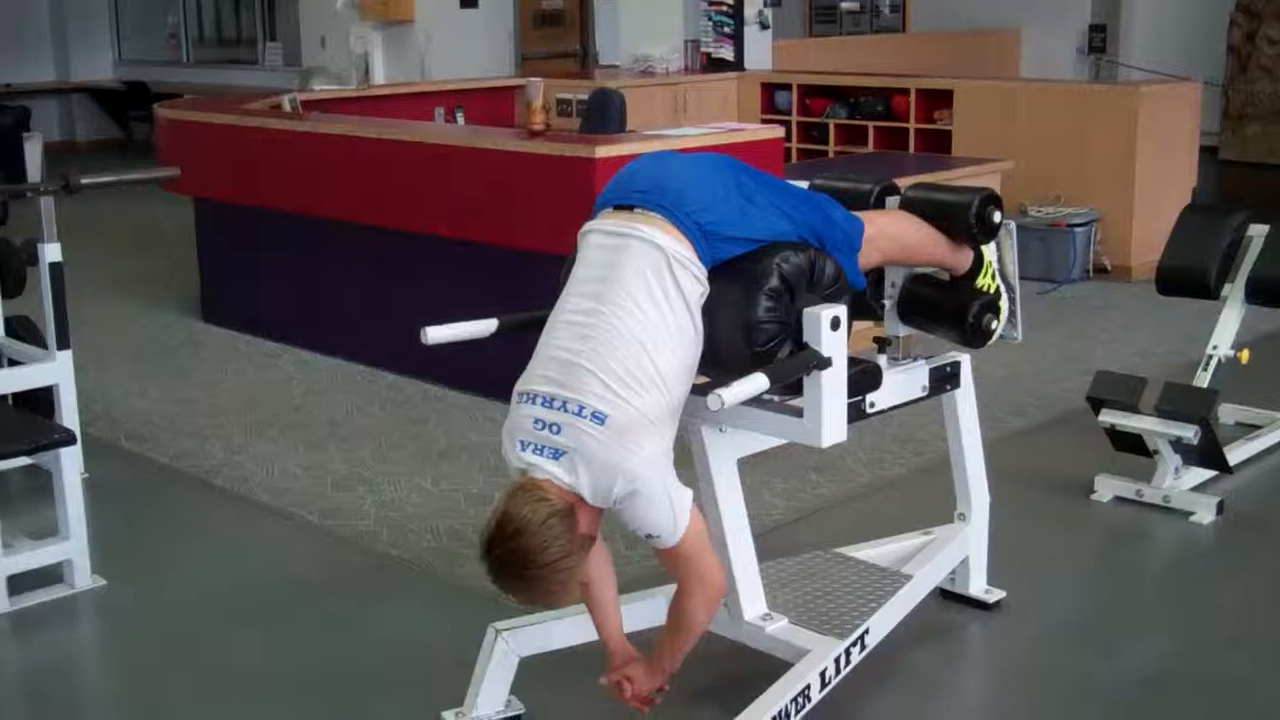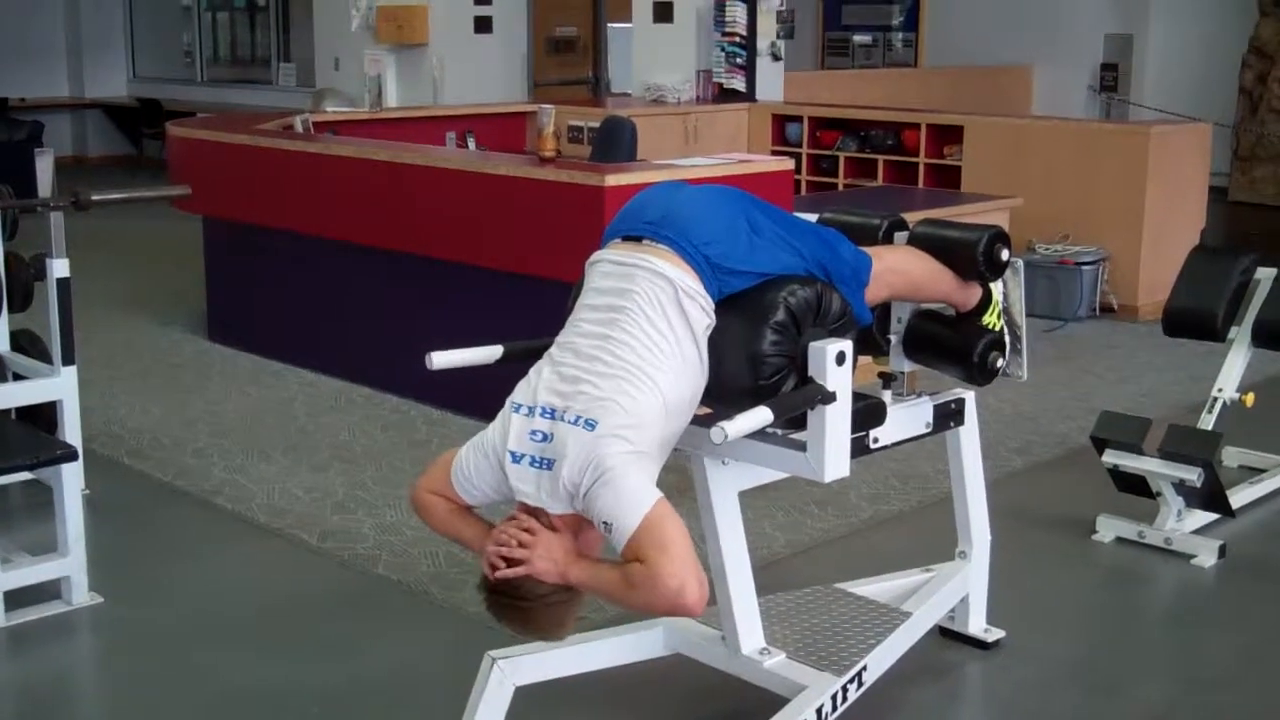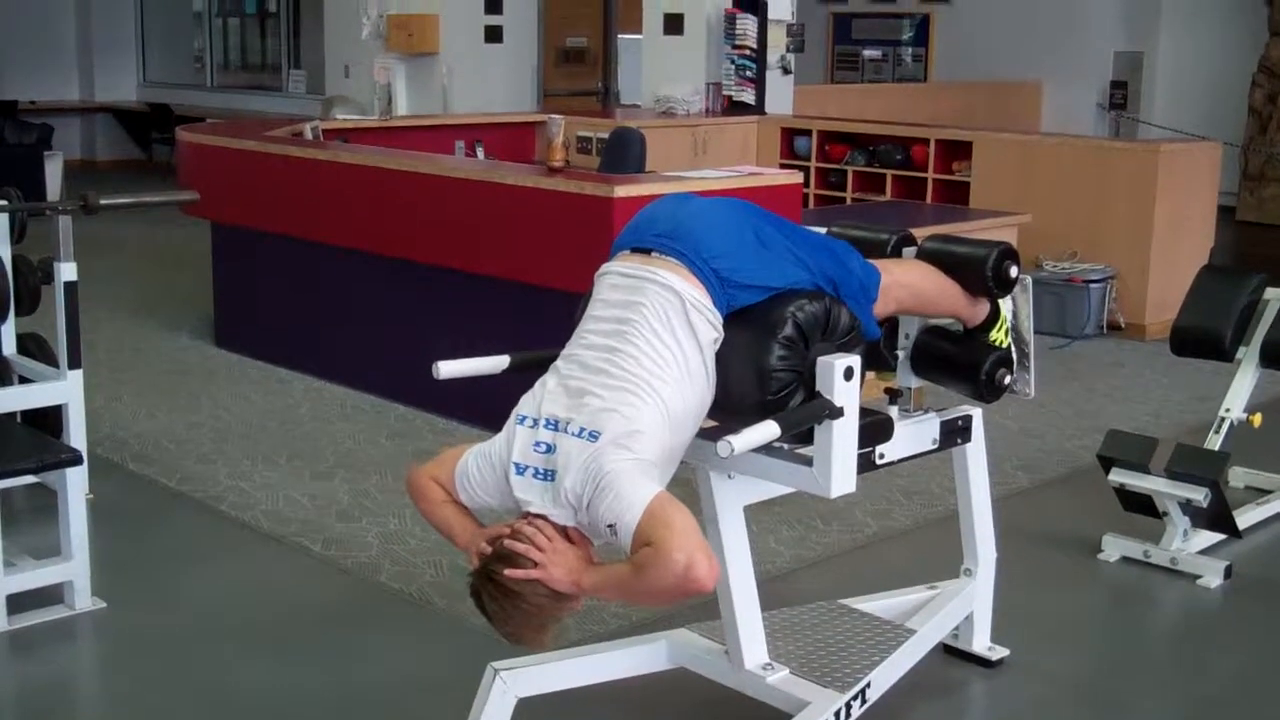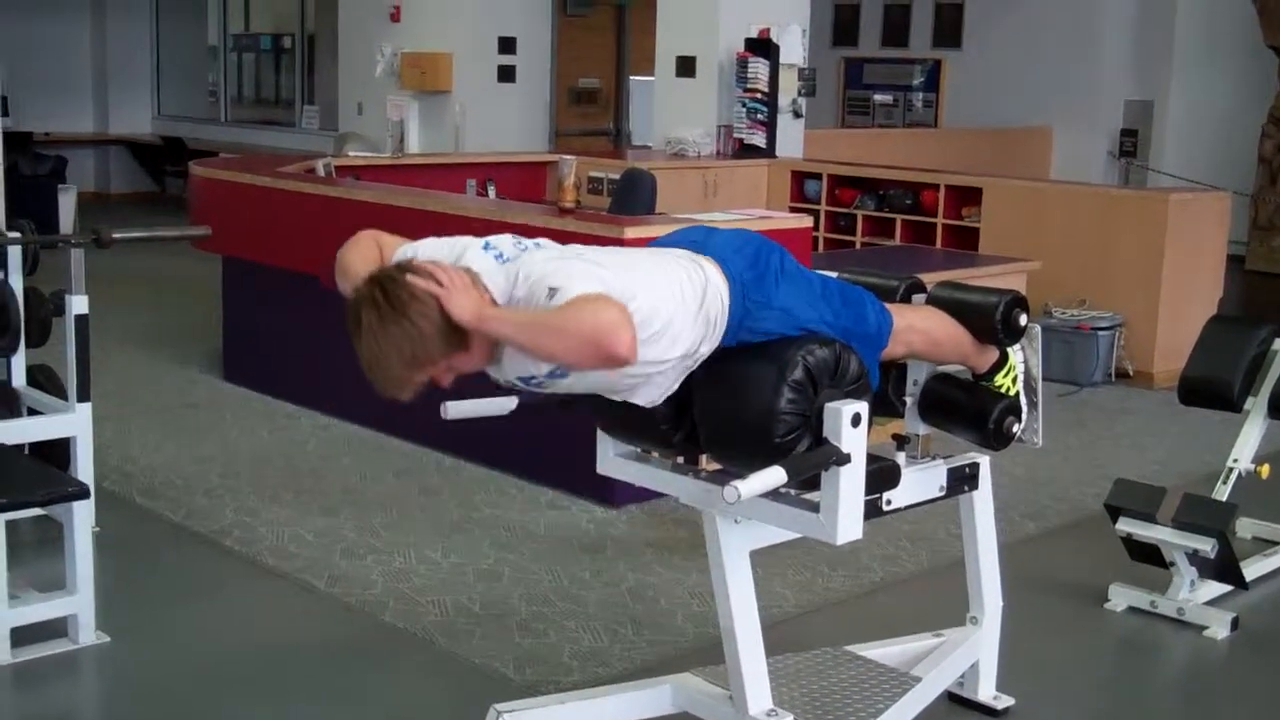
dt=1s
person 1, frame 1
left shoulder: (624, 464)
right shoulder: (521, 435)
left elbow: (704, 584)
right elbow: (579, 543)
left wrist: (656, 670)
right wrist: (617, 650)
left hip: (694, 204)
right hip: (624, 203)
left knee: (863, 243)
left ankle: (969, 264)
person 1, frame 2
left shoulder: (602, 470)
right shoulder: (505, 447)
left elbow: (683, 591)
right elbow: (429, 494)
left wrist: (573, 569)
right wrist: (489, 544)
left hip: (703, 238)
right hip: (637, 229)
left knee: (866, 280)
left ankle: (974, 300)
person 1, frame 3
left shoulder: (604, 480)
right shoulder: (509, 460)
left elbow: (691, 570)
right elbow: (424, 481)
left wrist: (587, 578)
right wrist: (474, 543)
left hip: (712, 254)
right hip: (649, 237)
left knee: (873, 291)
left ankle: (982, 313)
person 1, frame 4
left shoulder: (544, 292)
right shoulder: (451, 265)
left elbow: (612, 341)
right elbow: (361, 249)
left wrist: (485, 319)
right wrist: (385, 320)
left hip: (737, 284)
right hip: (678, 260)
left knee: (886, 335)
left ankle: (992, 363)
